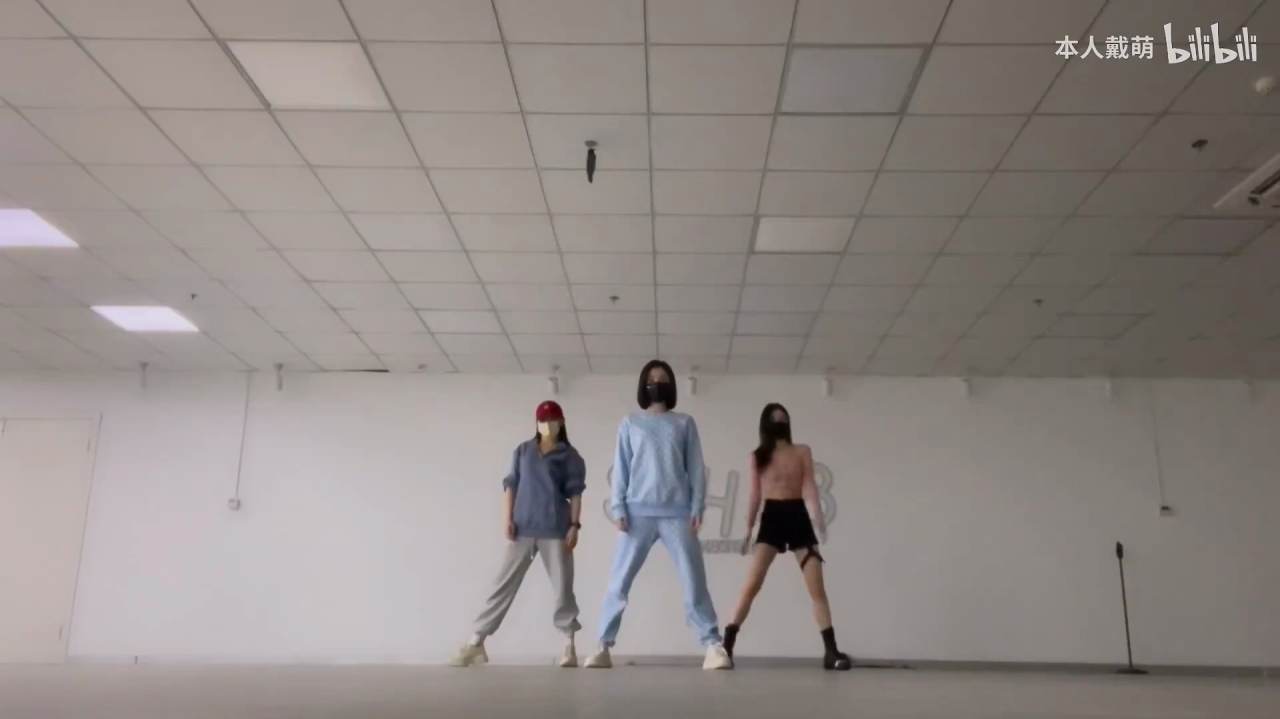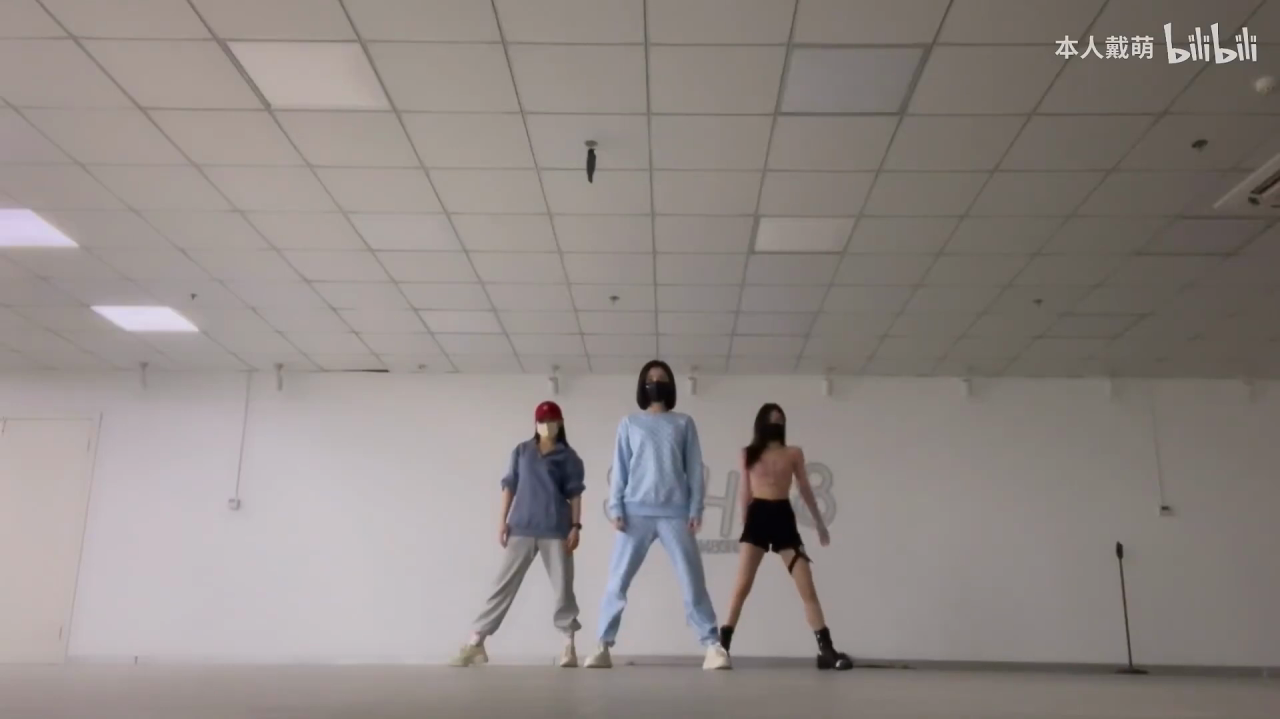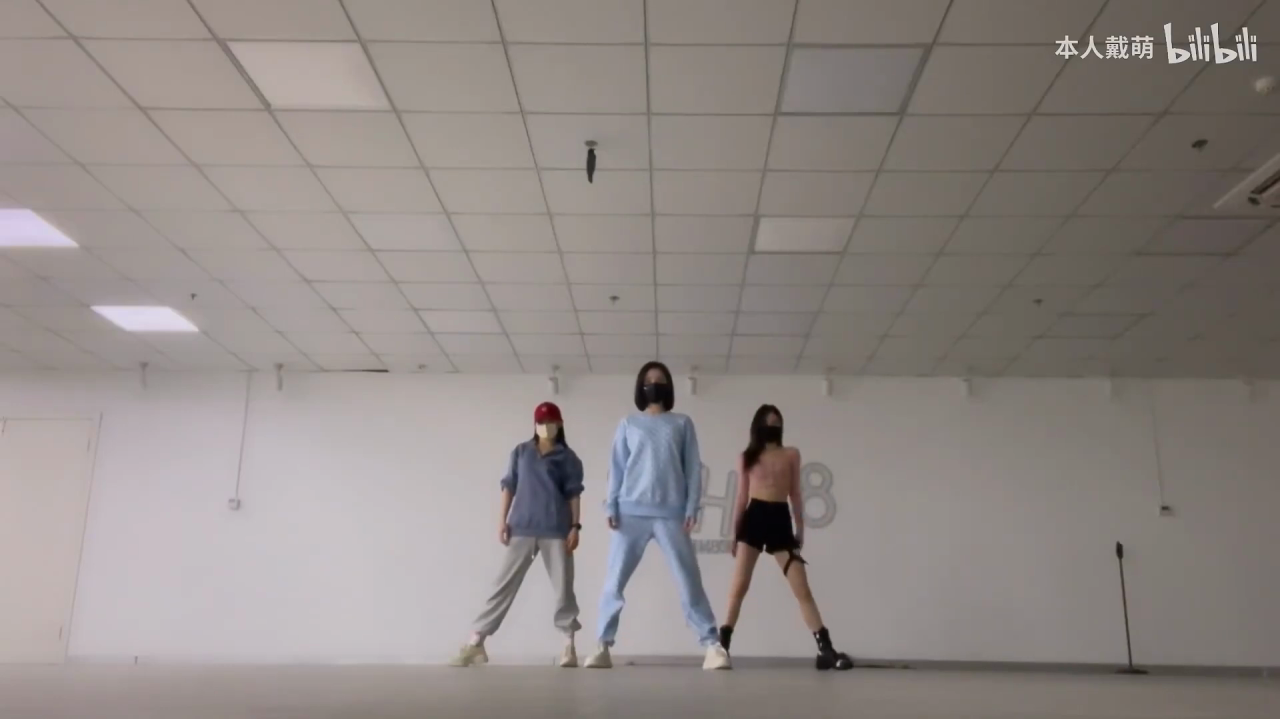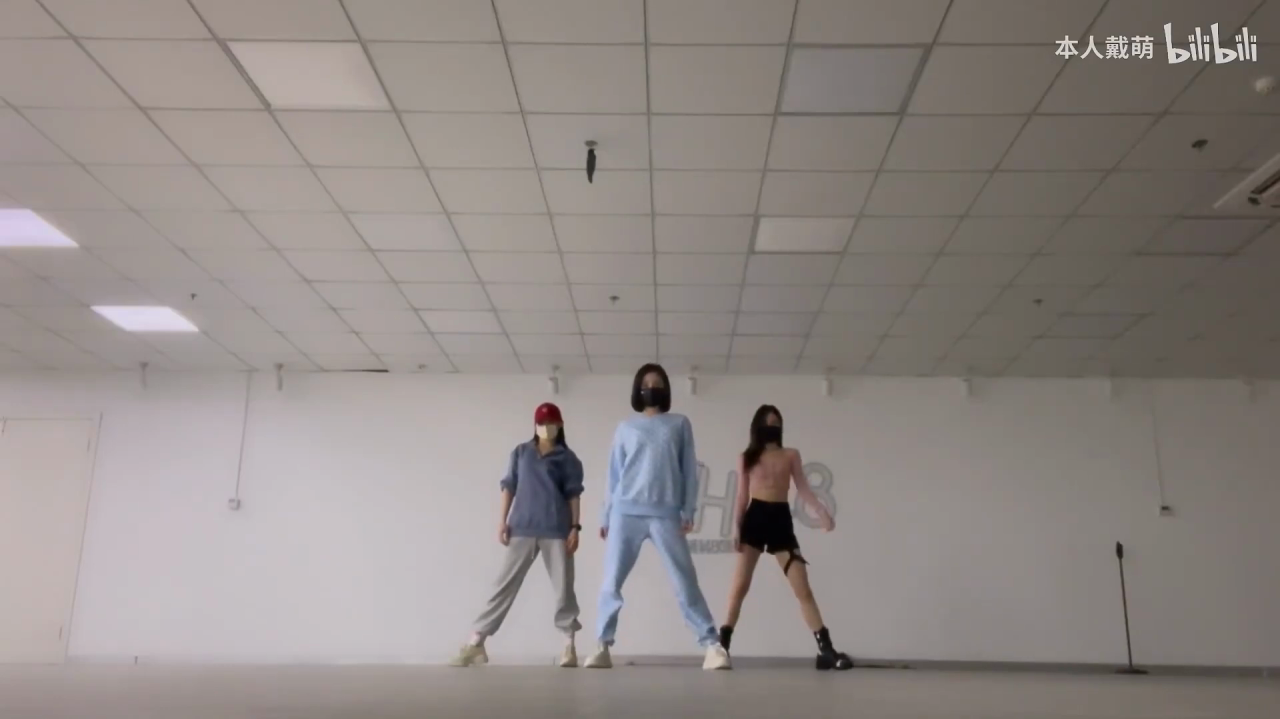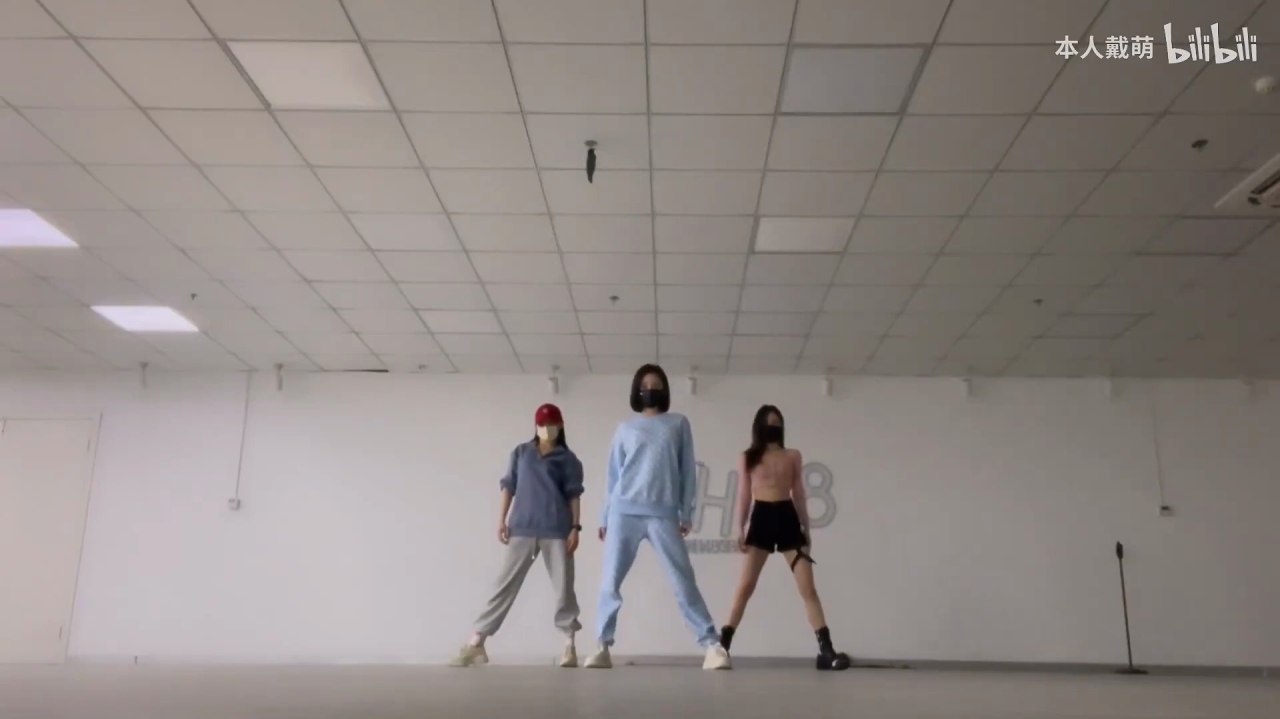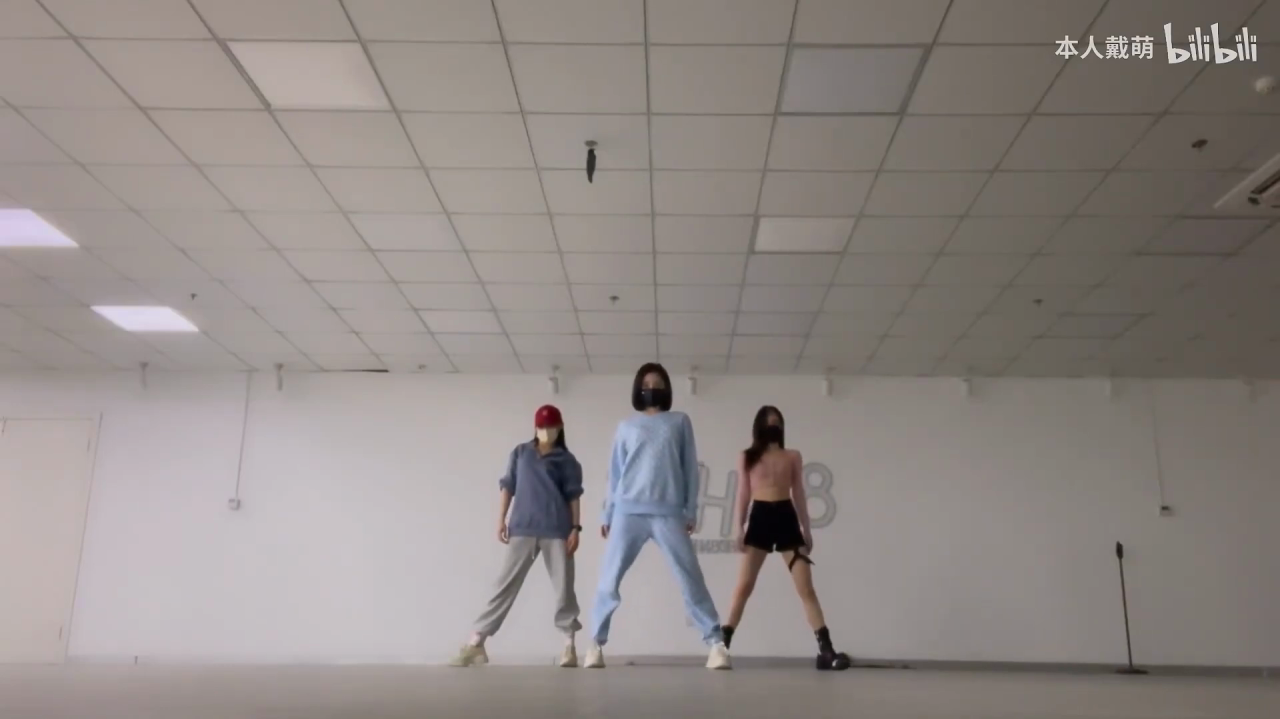
dt=0.4s
person 1, frame 1
left shoulder: (684, 423)
right shoulder: (630, 424)
left elbow: (695, 468)
right elbow: (620, 468)
left wrist: (697, 508)
right wrist: (618, 508)
left hip: (677, 513)
right hip: (637, 513)
left knee: (694, 580)
right knee: (619, 581)
left ankle: (713, 645)
right ankle: (603, 646)
person 1, frame 2
left shoulder: (684, 423)
right shoulder: (629, 424)
left elbow: (694, 468)
right elbow: (620, 468)
left wrist: (696, 509)
right wrist: (616, 507)
left hip: (675, 513)
right hip: (636, 512)
left knee: (693, 581)
right knee: (617, 580)
left ankle: (713, 646)
right ankle: (603, 646)
person 1, frame 3
left shoulder: (682, 424)
right shoulder: (628, 425)
left elbow: (692, 468)
right elbow: (617, 469)
left wrist: (691, 509)
right wrist: (611, 507)
left hip: (671, 514)
right hip: (630, 513)
left knee: (689, 581)
right knee: (614, 581)
left ankle: (713, 646)
right ankle: (603, 647)
person 1, frame 4
left shoulder: (680, 424)
right shoulder: (626, 428)
left elbow: (689, 470)
right elbow: (614, 474)
left wrist: (688, 512)
right wrist: (606, 516)
left hip: (665, 514)
right hip: (626, 512)
left knee: (685, 581)
right knee: (611, 581)
left ankle: (712, 645)
right ankle: (603, 646)
person 1, frame 5
left shoulder: (678, 424)
right shoulder: (625, 428)
left elbow: (687, 471)
right elbow: (613, 475)
left wrist: (686, 513)
right wrist: (604, 517)
left hip: (662, 515)
right hip: (624, 512)
left knee: (683, 581)
right knee: (610, 581)
left ankle: (712, 645)
right ankle: (603, 646)
person 1, frame 6
left shoulder: (680, 422)
right shoulder: (626, 426)
left elbow: (690, 468)
right elbow: (616, 473)
left wrist: (691, 511)
right wrist: (607, 515)
left hip: (669, 513)
right hip: (629, 512)
left knee: (691, 579)
right knee: (609, 579)
left ankle: (716, 644)
right ankle: (596, 645)
person 2, frame 1
left shoulder: (802, 452)
right shoulder: (758, 457)
left elbow: (810, 486)
right elbow: (755, 494)
left wrist: (819, 514)
right wrist: (748, 529)
left hip: (798, 518)
right hip: (771, 519)
left knee: (817, 587)
right knee: (752, 585)
left ankle: (832, 651)
right ankle: (726, 645)
person 2, frame 2
left shoulder: (794, 454)
right shoulder: (749, 455)
left elbow: (805, 489)
right elbow: (746, 492)
left wrist: (820, 522)
right wrist: (745, 524)
left hip: (784, 518)
right hip: (758, 518)
left knee: (807, 588)
right knee: (742, 586)
left ankle: (827, 650)
right ankle: (722, 647)
person 2, frame 3
left shoulder: (791, 454)
right shoulder: (747, 458)
left elbow: (795, 492)
right elbow: (741, 495)
left wrist: (800, 528)
right wrist: (734, 531)
left hip: (781, 521)
right hip: (754, 519)
left knee: (802, 589)
right knee: (739, 587)
left ankle: (827, 650)
right ankle: (722, 647)
person 2, frame 4
left shoulder: (791, 455)
right shoulder: (747, 458)
left elbow: (803, 488)
right elbow: (742, 495)
left wrist: (823, 512)
right wrist: (737, 528)
left hip: (781, 520)
right hip: (755, 519)
left knee: (803, 589)
right knee: (739, 587)
left ankle: (827, 650)
right ankle: (721, 647)
person 2, frame 5
left shoulder: (793, 456)
right shoulder: (747, 458)
left elbow: (799, 494)
right elbow: (743, 495)
left wrist: (807, 530)
right wrist: (740, 529)
left hip: (788, 520)
right hip: (761, 520)
left knee: (808, 588)
right knee: (745, 586)
left ankle: (827, 651)
right ankle: (722, 646)
person 2, frame 6
left shoulder: (793, 456)
right shoulder: (747, 458)
left elbow: (798, 493)
right elbow: (743, 494)
left wrist: (806, 529)
right wrist: (740, 528)
left hip: (786, 519)
right hip: (760, 519)
left knee: (806, 588)
right knee: (743, 586)
left ankle: (827, 650)
right ankle: (722, 646)
person 3, frame 1
left shoulder: (569, 456)
right shoulder: (523, 450)
left elbow: (575, 492)
right elbow: (511, 485)
left wrist: (574, 525)
right wrist: (508, 517)
left hip: (555, 529)
right hip: (523, 527)
left knee: (562, 586)
right knee: (505, 583)
left ankle: (569, 646)
right ankle: (476, 643)
person 3, frame 2
left shoulder: (568, 456)
right shoulder: (521, 451)
left elbow: (575, 493)
right elbow: (509, 486)
left wrist: (575, 526)
right wrist: (503, 520)
left hip: (556, 529)
right hip: (522, 528)
left knee: (563, 586)
right knee: (505, 584)
left ankle: (569, 646)
right ankle: (475, 643)
person 3, frame 3
left shoulder: (567, 457)
right shoulder: (521, 452)
left elbow: (573, 494)
right elbow: (509, 486)
left wrist: (575, 526)
right wrist: (503, 520)
left hip: (556, 529)
right hip: (522, 527)
left knee: (563, 586)
right knee: (506, 583)
left ankle: (569, 647)
right ankle: (475, 643)
person 3, frame 4
left shoulder: (567, 457)
right shoulder: (520, 452)
left elbow: (573, 494)
right elbow: (509, 487)
left wrist: (575, 527)
right wrist: (503, 520)
left hip: (556, 529)
right hip: (522, 528)
left knee: (564, 586)
right knee: (506, 584)
left ankle: (569, 646)
right ankle: (475, 643)
person 3, frame 5
left shoulder: (567, 458)
right shoulder: (521, 452)
left elbow: (573, 495)
right elbow: (509, 486)
left wrist: (575, 527)
right wrist: (502, 519)
left hip: (557, 529)
right hip: (522, 528)
left knee: (564, 586)
right knee: (506, 584)
left ankle: (569, 646)
right ankle: (475, 643)
person 3, frame 6
left shoulder: (567, 460)
right shoulder: (520, 452)
left elbow: (573, 496)
right elbow: (508, 486)
left wrist: (575, 528)
right wrist: (502, 519)
left hip: (557, 530)
right hip: (522, 528)
left knee: (564, 586)
right knee: (507, 584)
left ankle: (569, 646)
right ankle: (475, 643)
